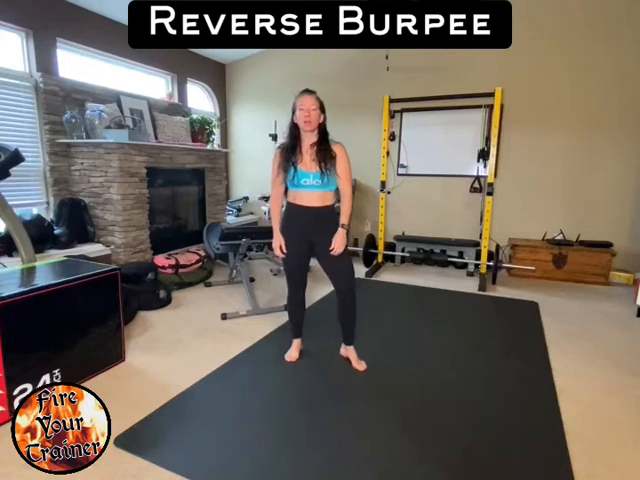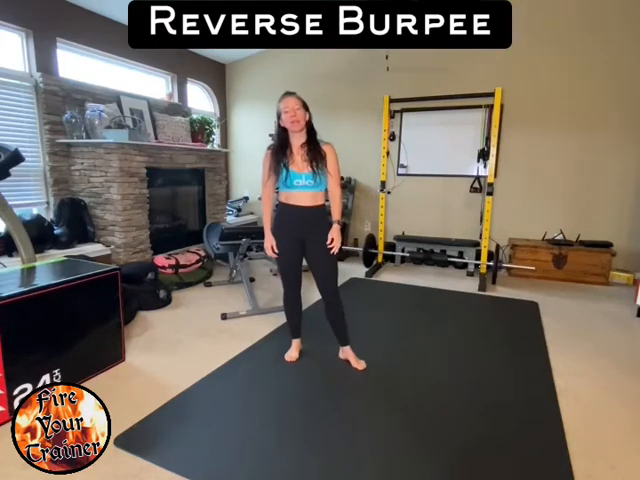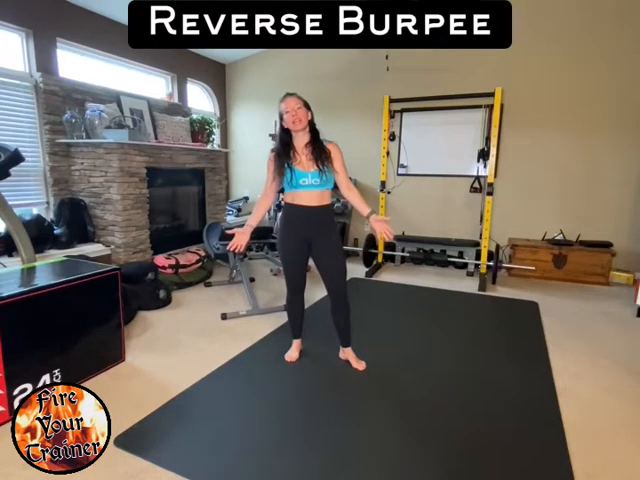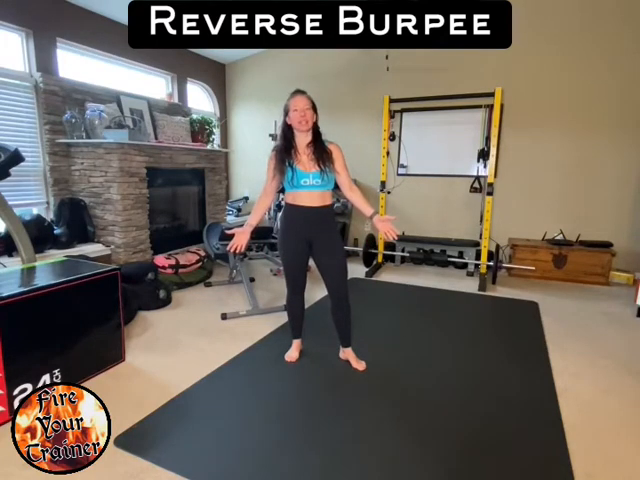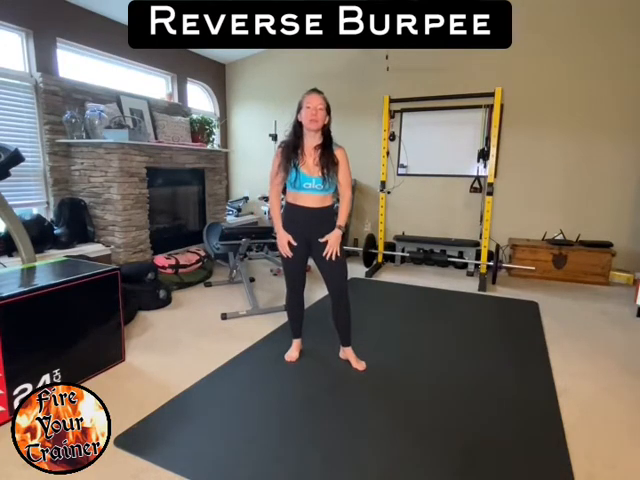
dt=1s
person 1, frame 1
left shoulder: (335, 151)
right shoulder: (284, 152)
left elbow: (346, 193)
right elbow: (276, 195)
left wrist: (342, 229)
right wrist: (276, 232)
left hip: (326, 222)
right hip: (294, 223)
left knee: (346, 287)
right knee: (296, 287)
left ankle: (348, 346)
right ankle: (296, 342)
person 1, frame 2
left shoulder: (325, 151)
right shoulder: (273, 154)
left elbow: (334, 190)
right elbow: (267, 194)
left wrist: (336, 224)
right wrist: (267, 231)
left hip: (318, 222)
right hip: (286, 223)
left knee: (329, 288)
right knee: (291, 287)
left ankle: (345, 347)
right ankle: (295, 342)
person 1, frame 3
left shoulder: (329, 150)
right shoulder: (278, 155)
left elbow: (347, 187)
right elbow: (268, 195)
left wrist: (371, 216)
right wrist: (248, 227)
left hip: (324, 223)
right hip: (292, 224)
left knee: (338, 289)
right knee: (294, 287)
left ankle: (346, 349)
right ankle: (296, 343)
person 1, frame 4
left shoulder: (330, 150)
right shoulder: (279, 154)
left elbow: (348, 187)
right elbow: (267, 194)
left wrist: (373, 216)
right wrist: (248, 226)
left hip: (324, 223)
right hip: (293, 223)
left knee: (339, 289)
right knee: (295, 288)
left ankle: (346, 349)
right ankle: (296, 343)
person 1, frame 5
left shoulder: (337, 154)
right shoulder: (285, 151)
left elbow: (346, 195)
right elbow: (274, 192)
left wrist: (338, 231)
right wrist: (278, 228)
left hip: (324, 225)
right hip: (293, 223)
left knee: (339, 289)
right knee: (294, 287)
left ankle: (346, 348)
right ankle: (296, 342)
